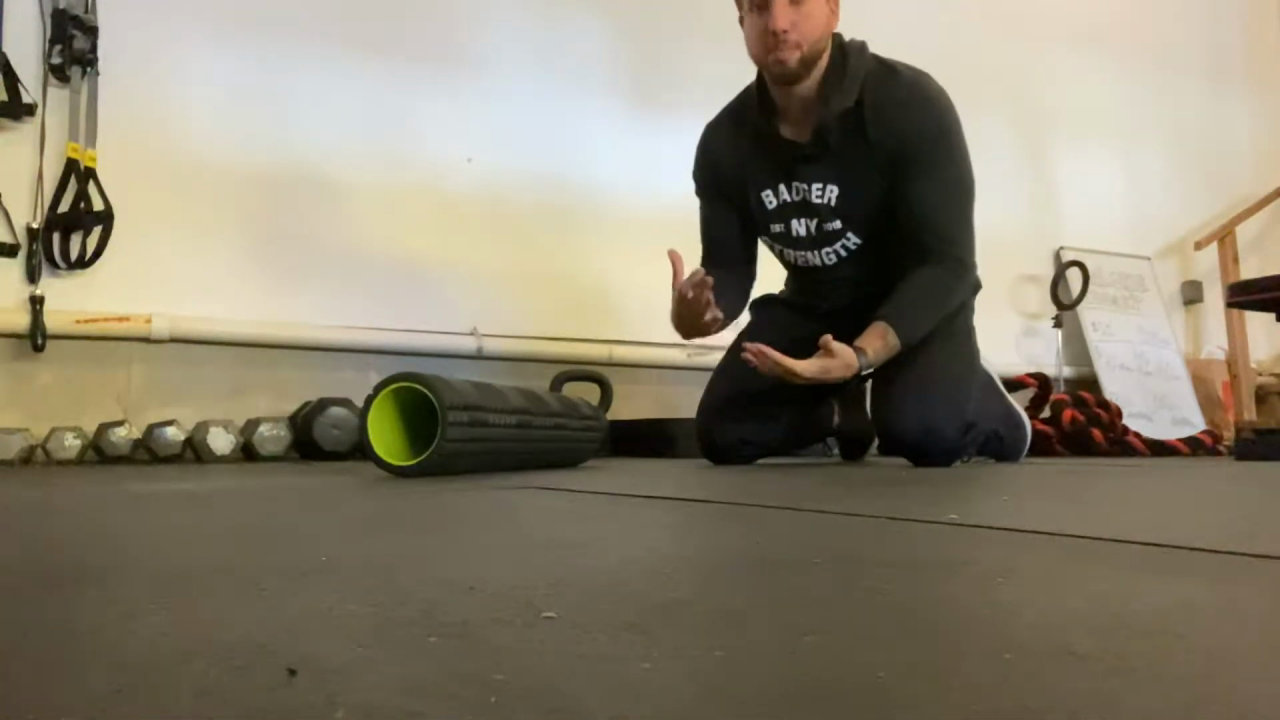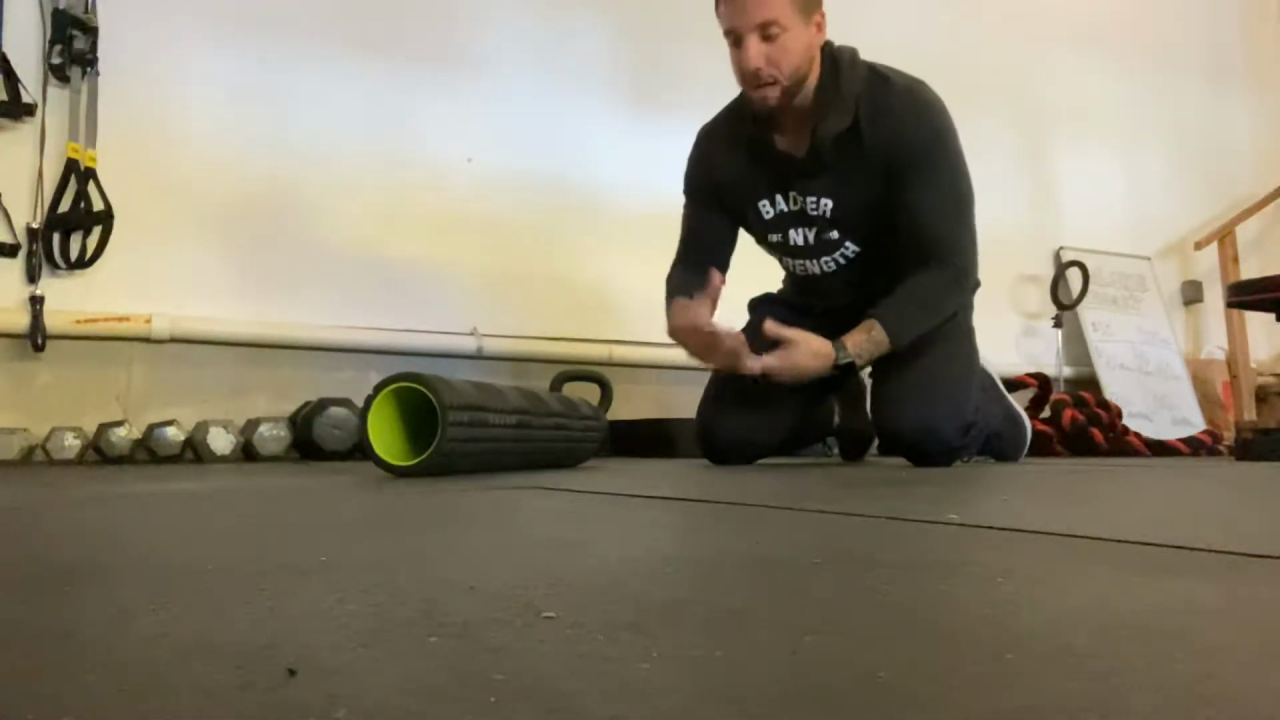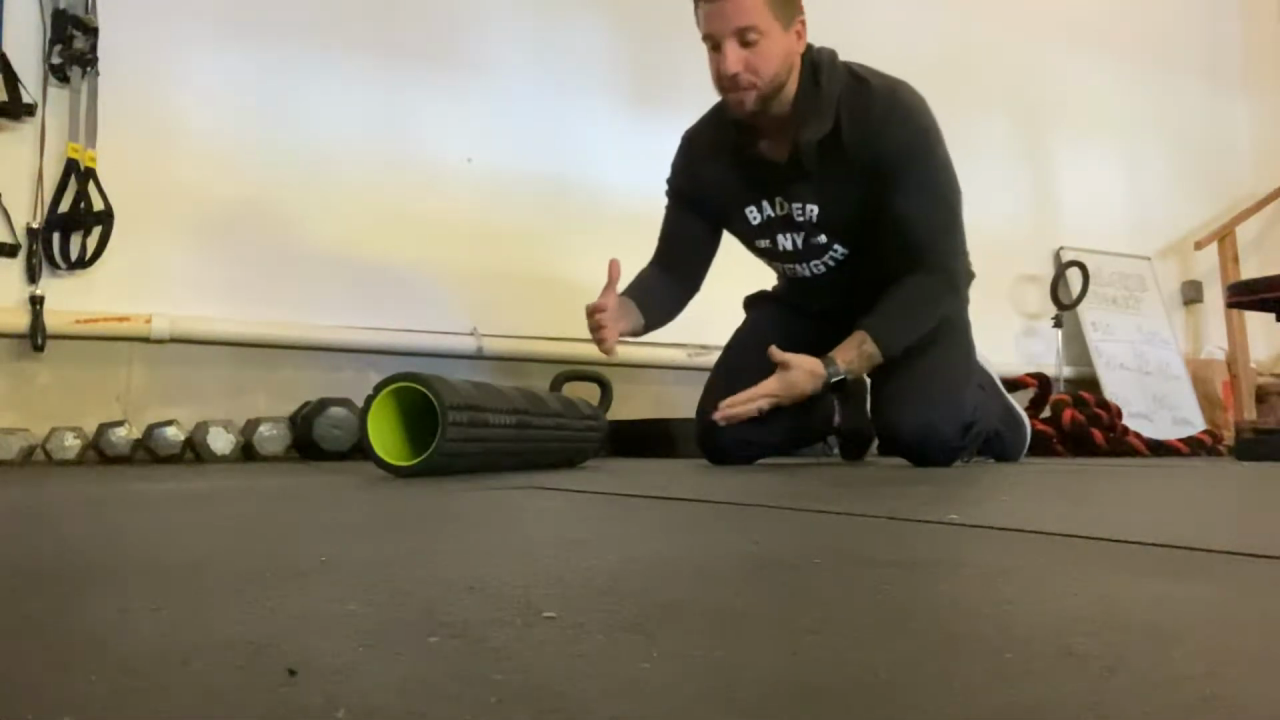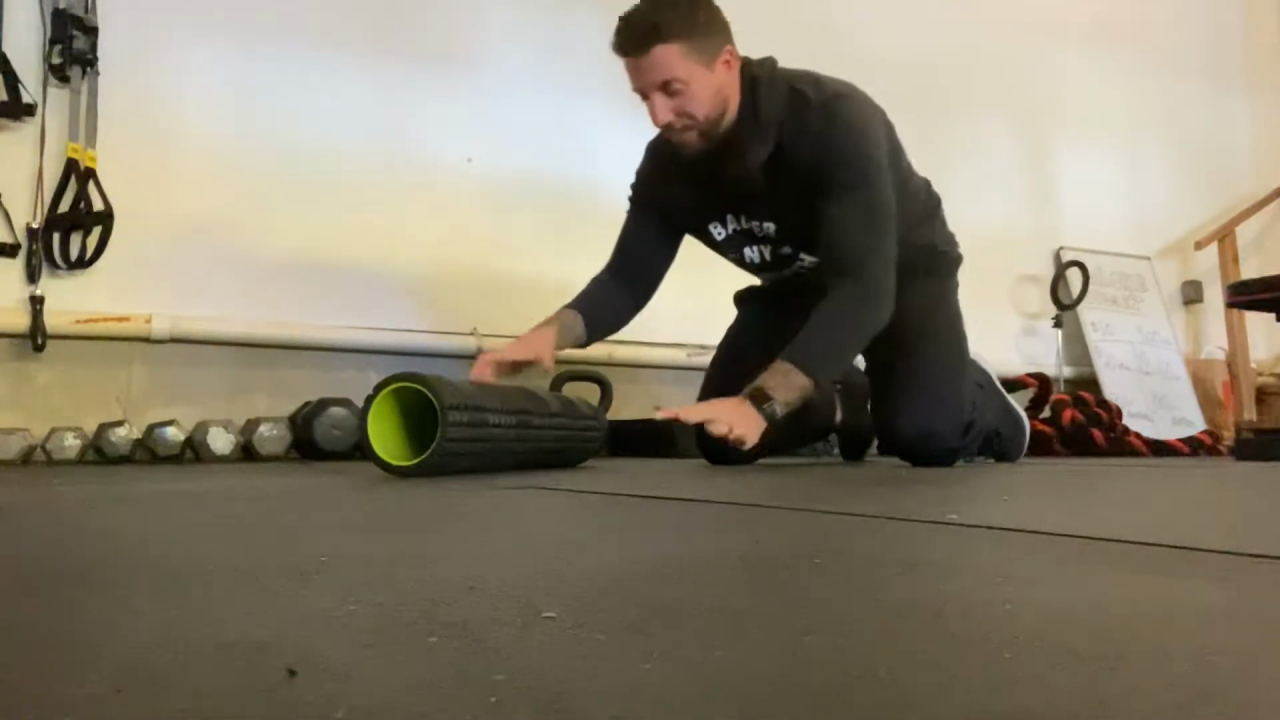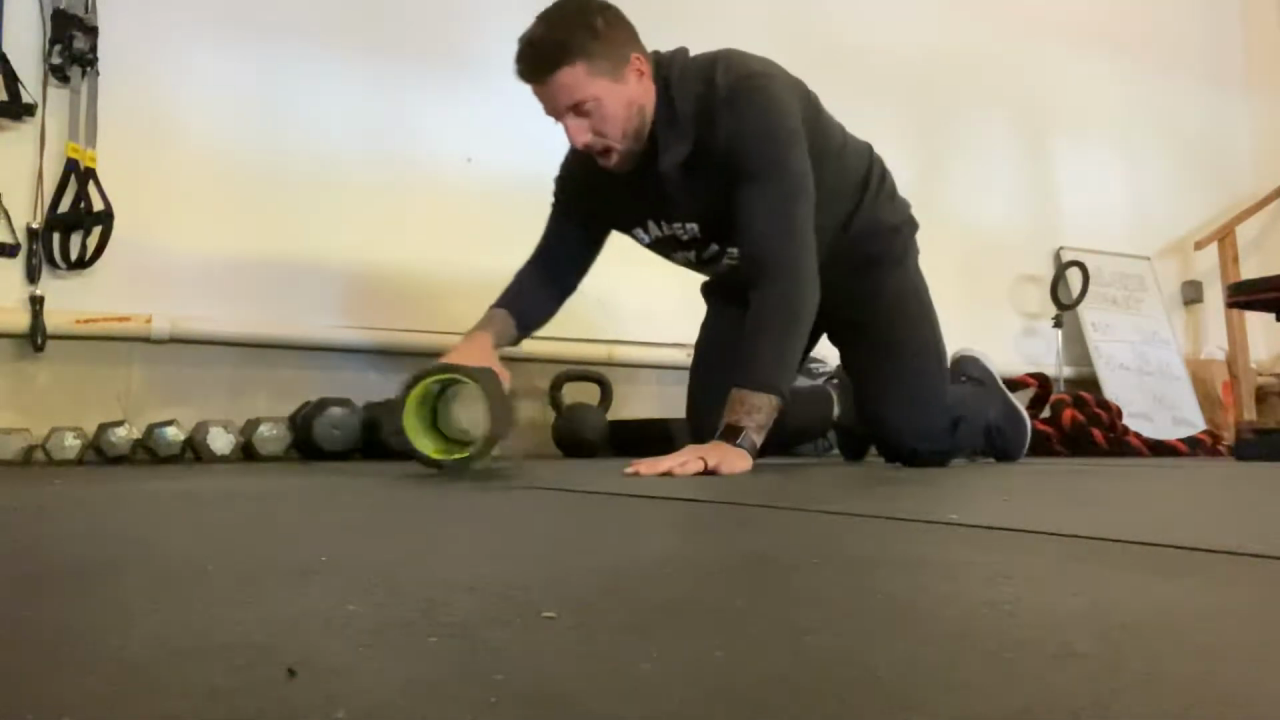
dt=0.5s
person 1, frame 1
left shoulder: (910, 103)
right shoulder: (724, 142)
left elbow: (947, 265)
right elbow: (728, 268)
left wrist: (861, 356)
right wrist: (698, 312)
left hip: (919, 300)
right hip: (812, 304)
left knee: (924, 431)
right knee: (722, 434)
left ankle: (986, 410)
right ankle: (841, 410)
person 1, frame 2
left shoulder: (904, 111)
right shoulder: (720, 145)
left elbow: (950, 268)
right elbow: (697, 263)
left wrist: (840, 355)
right wrist: (682, 318)
left hip: (919, 301)
right hip: (811, 303)
left knee: (926, 432)
right knee: (723, 435)
left ankle: (985, 408)
right ankle: (843, 408)
person 1, frame 3
left shoulder: (888, 113)
right shoulder: (704, 150)
left elbow: (940, 274)
right elbow: (675, 271)
left wrist: (829, 371)
right wrist: (622, 313)
left hip: (915, 295)
right hip: (807, 299)
left knee: (926, 433)
right knee: (724, 435)
left ankle: (980, 404)
right ankle: (844, 408)
person 1, frame 4
left shoulder: (833, 121)
right shoulder: (668, 164)
left elbow: (865, 287)
right elbow: (628, 281)
left wrist: (761, 403)
right wrist: (550, 333)
left hip: (901, 276)
right hip: (796, 289)
left knee: (925, 434)
right knee: (720, 437)
left ankle: (975, 400)
right ankle: (843, 405)
person 1, frame 5
left shoulder: (747, 102)
right shoulder: (592, 167)
left elbow: (788, 279)
right elbow: (551, 271)
left wrist: (740, 439)
right wrist: (485, 336)
left hip: (860, 249)
right hip: (747, 274)
left knee: (917, 435)
right knee: (709, 439)
left ankle: (980, 402)
right ankle: (840, 404)
